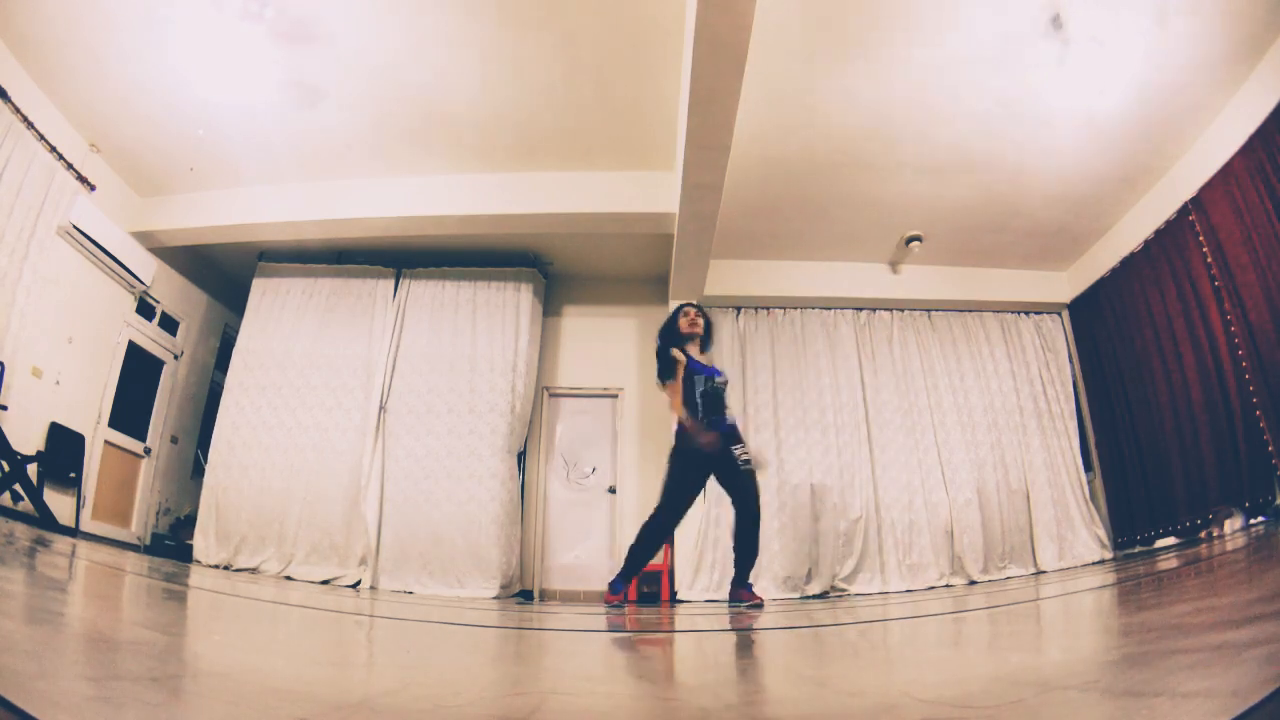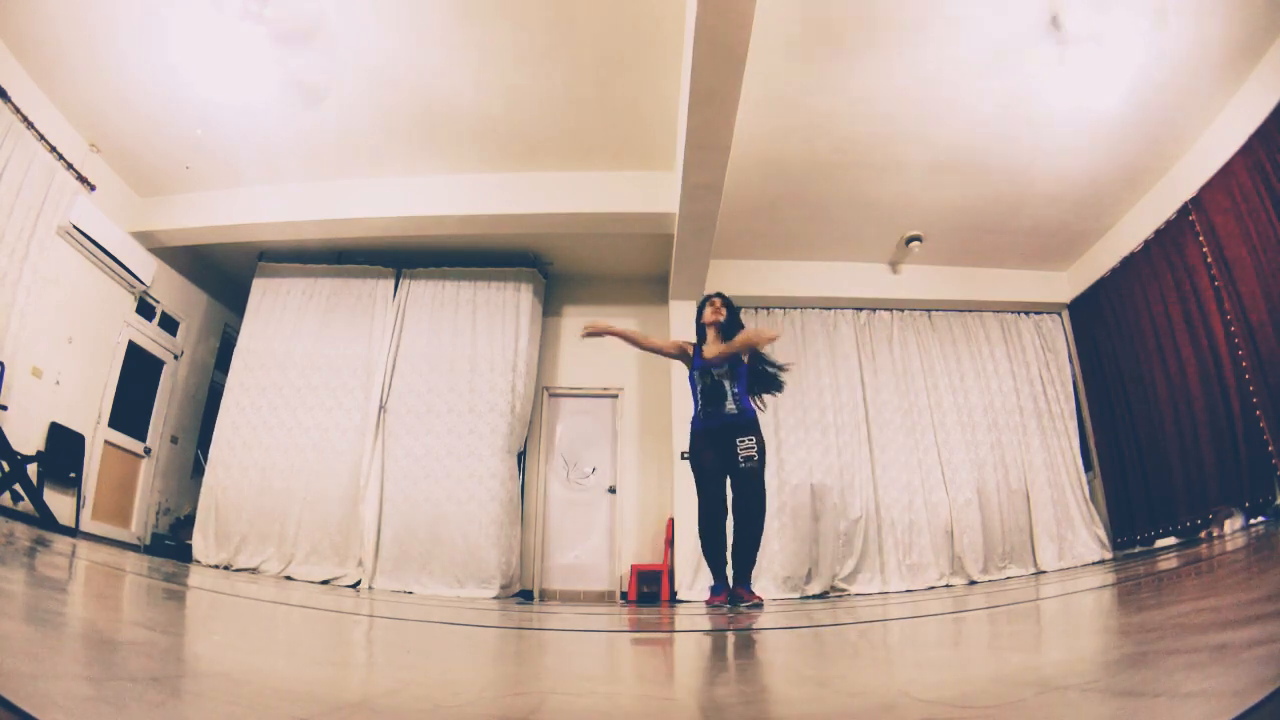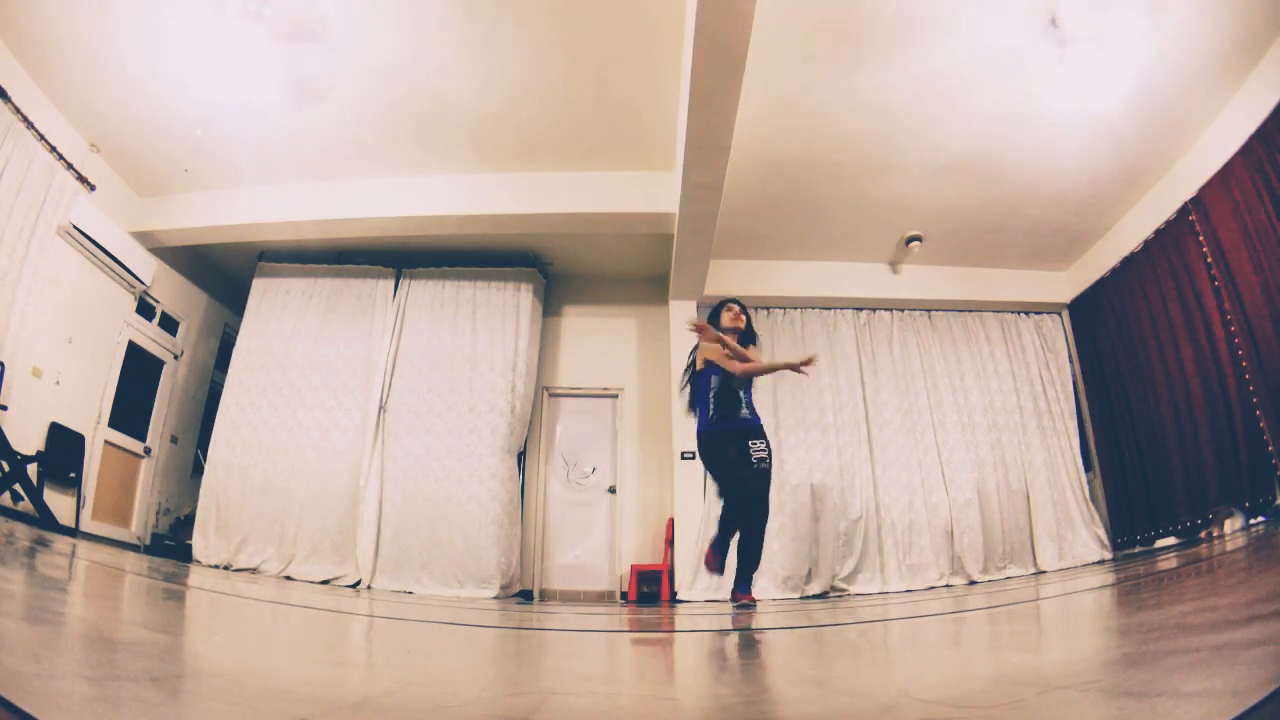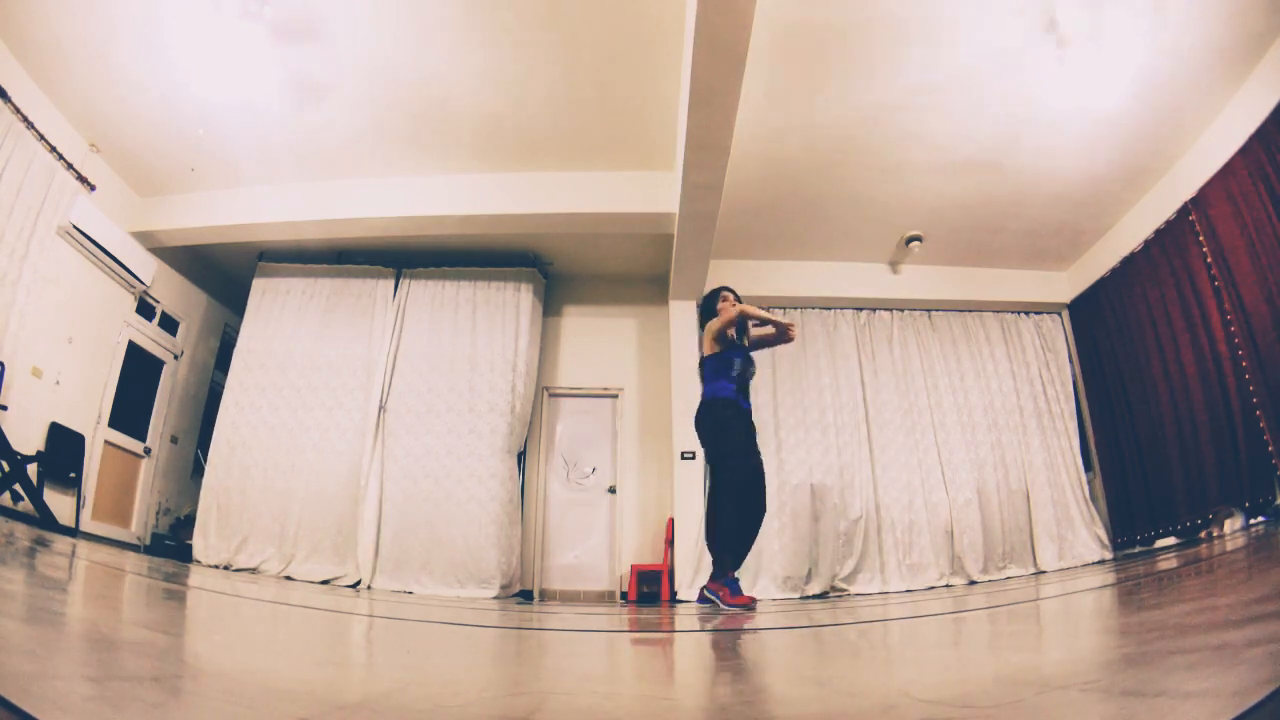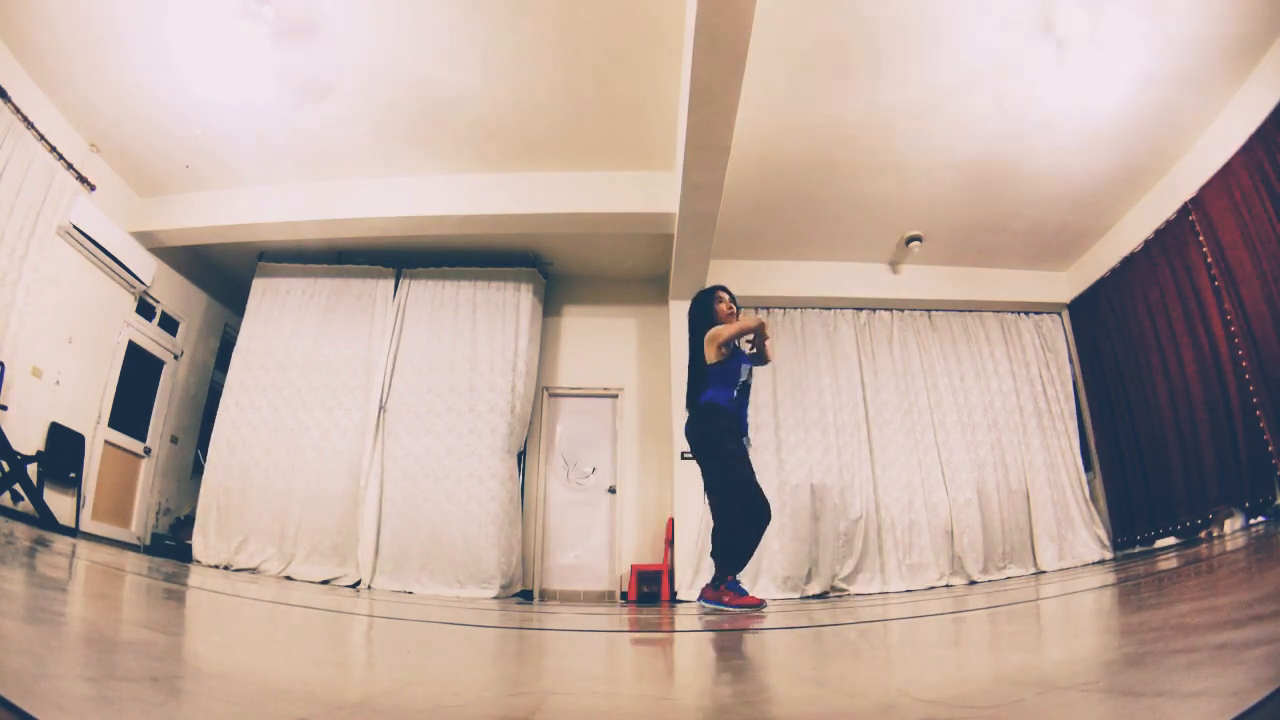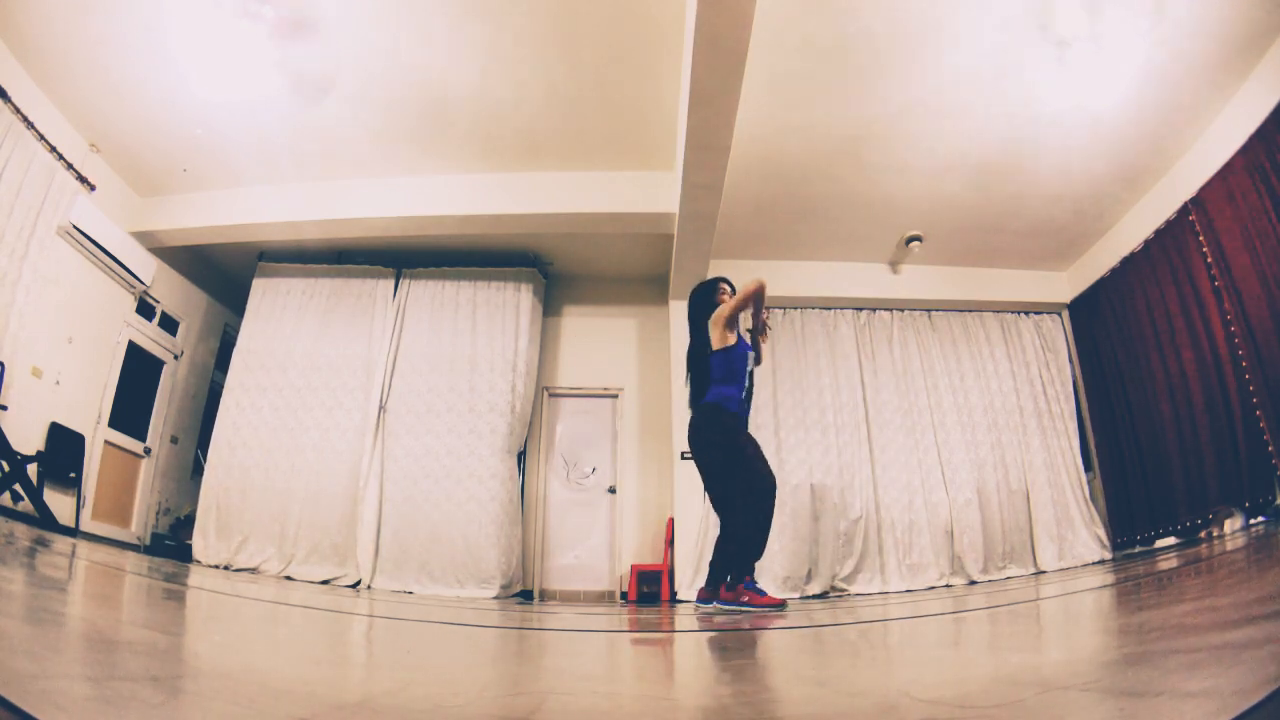
dt=0.5s
person 1, frame 1
left shoulder: (709, 364)
right shoulder: (676, 357)
right elbow: (676, 404)
left wrist: (739, 445)
right wrist: (698, 433)
left hip: (727, 439)
right hip: (692, 442)
left knee: (750, 508)
right knee: (667, 514)
left ankle: (740, 584)
right ankle: (620, 583)
person 1, frame 2
left shoulder: (740, 340)
right shoulder: (688, 351)
left elbow: (762, 337)
right elbow: (646, 342)
left wrist: (723, 352)
right wrist: (609, 329)
left hip: (743, 431)
right hip: (705, 436)
left knee: (751, 504)
right knee: (711, 508)
left ankle: (742, 583)
right ankle: (719, 583)
person 1, frame 3
left shoulder: (748, 348)
right shoulder: (706, 346)
left elbow: (748, 359)
right elbow: (737, 369)
left wrist: (717, 336)
left hip: (750, 434)
right hip: (716, 436)
left knee: (758, 504)
right knee: (741, 492)
left ankle: (743, 585)
right ankle: (720, 541)
person 1, frame 4
left shoulder: (744, 339)
right shoulder: (713, 330)
left elbow: (788, 335)
right elbow: (740, 312)
left wrist: (772, 325)
right wrist: (774, 320)
left hip: (739, 419)
right hip: (718, 413)
left knee: (753, 502)
right knee: (729, 490)
left ankle: (718, 581)
right ankle: (722, 578)
person 1, frame 5
left shoulder: (731, 347)
right shoulder: (715, 334)
left elbow: (764, 358)
right elbow: (758, 322)
left wrist: (759, 340)
right wrist: (759, 331)
left hip: (722, 428)
right hip: (714, 421)
left knee: (755, 510)
right knee: (739, 499)
left ankle: (717, 587)
right ankle: (722, 583)
person 1, frame 6
left shoulder: (728, 336)
right shoulder: (719, 319)
left elbow: (755, 359)
right elbow: (757, 286)
left wrist: (756, 330)
right wrist: (758, 315)
left hip: (714, 426)
right hip: (719, 423)
left knee: (736, 509)
right knee: (760, 488)
left ankle: (713, 588)
right ankle: (737, 583)
